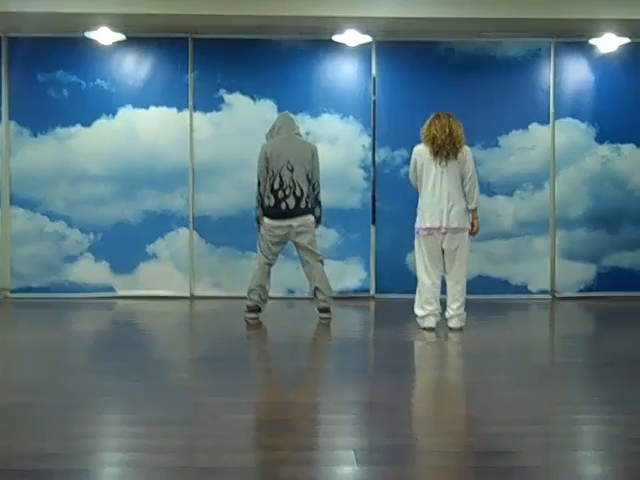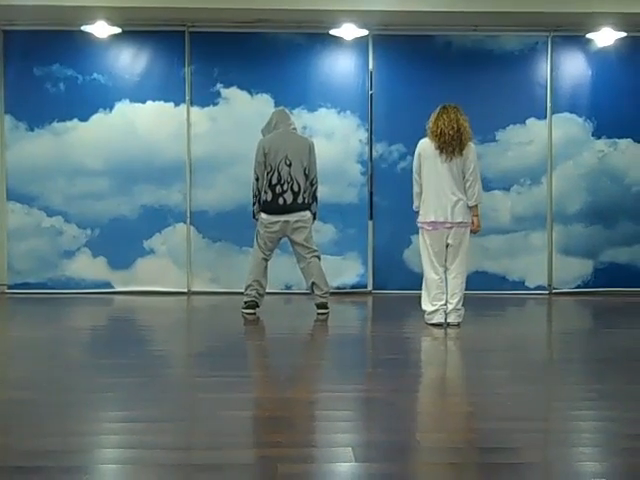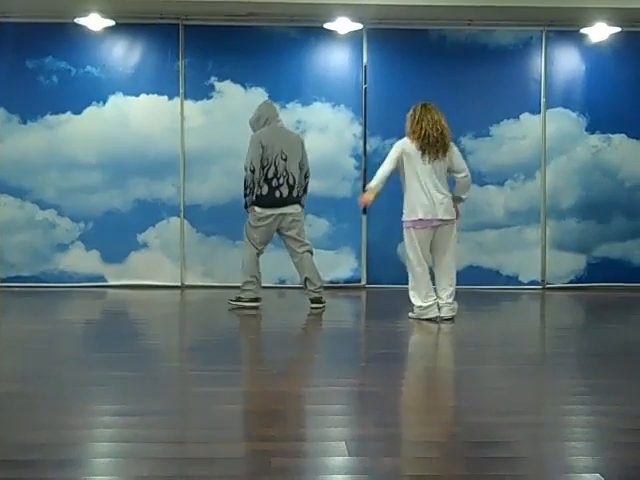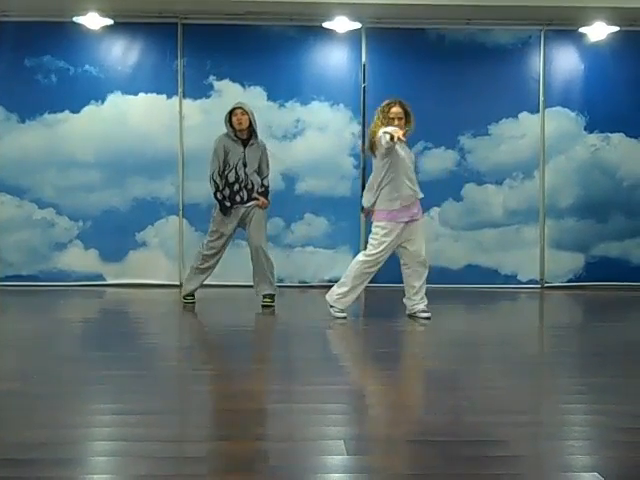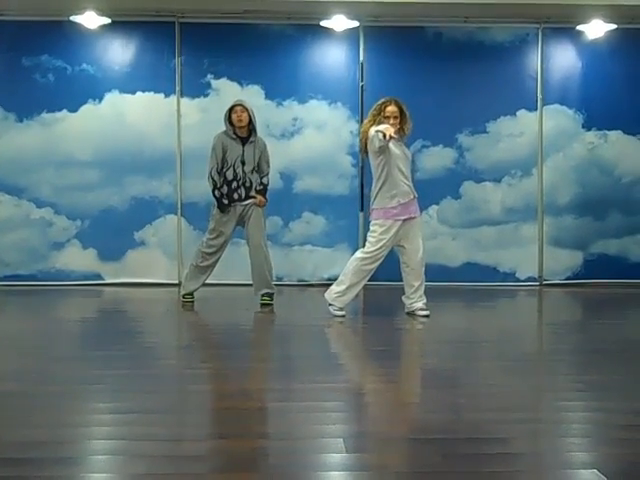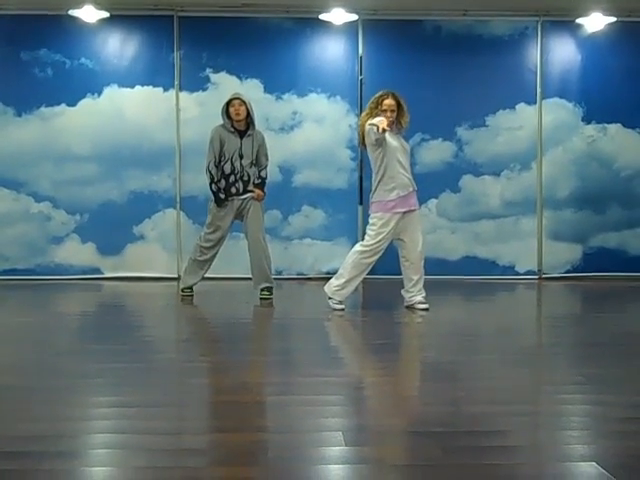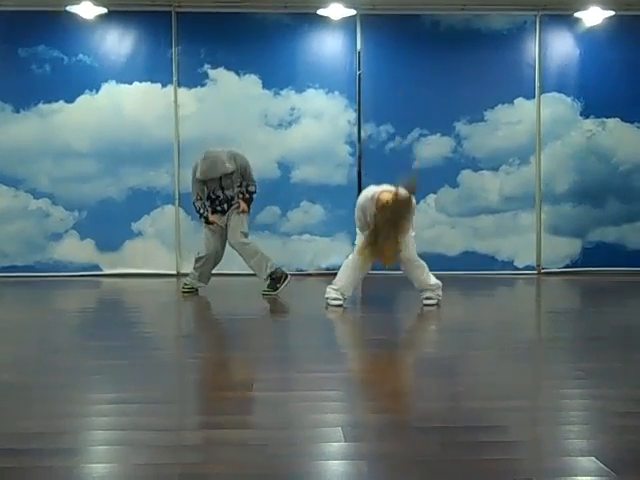
dt=0.7s
person 1, frame 1
left shoulder: (419, 152)
right shoulder: (463, 152)
left elbow: (414, 182)
right elbow: (470, 186)
right wrist: (474, 216)
left hip: (428, 220)
right hip: (456, 220)
left knee: (428, 272)
right knee: (456, 272)
left ankle: (428, 317)
right ankle: (455, 318)
person 1, frame 2
left shoulder: (424, 146)
right shoulder: (467, 148)
left elbow: (417, 182)
right elbow: (472, 183)
left wrist: (418, 208)
right wrist: (475, 214)
left hip: (431, 215)
right hip: (458, 215)
left knee: (433, 267)
right knee: (456, 267)
left ankle: (435, 313)
right ankle: (454, 314)
person 1, frame 3
left shoulder: (405, 145)
right shoulder: (447, 146)
left elbow: (386, 167)
right elbow: (464, 175)
left wrist: (371, 190)
right wrist: (456, 199)
left hip: (418, 214)
right hip: (444, 212)
left knee: (418, 263)
right knee: (445, 263)
left ankle: (427, 307)
right ankle: (447, 307)
person 1, frame 4
left shoulder: (400, 142)
right shoulder: (384, 140)
right elbow: (384, 135)
left wrist: (369, 202)
right wrist: (392, 132)
left hip: (412, 209)
right hip: (389, 213)
left knee: (417, 259)
right knee: (371, 258)
left ankle: (416, 304)
right ankle: (337, 299)
person 1, frame 5
left shoulder: (398, 141)
right shoulder: (376, 138)
right elbow: (376, 135)
right wrist: (384, 130)
left hip: (409, 206)
right hip: (387, 210)
left knee: (414, 258)
right knee: (369, 255)
left ankle: (415, 302)
right ankle: (336, 297)
person 1, frame 6
left shoulder: (396, 134)
right shoulder: (374, 132)
right elbow: (372, 128)
right wrist: (377, 122)
left hip: (408, 199)
right hip: (386, 203)
left knee: (414, 251)
right knee: (368, 248)
left ankle: (414, 296)
right ankle: (335, 291)
person 1, frame 7
left shoulder: (408, 201)
right shoulder: (365, 200)
left elbow: (405, 228)
right elbow: (363, 226)
left wrist: (393, 250)
right wrist: (377, 249)
left hip: (398, 226)
right hip: (372, 228)
right knee: (359, 255)
left ankle: (431, 289)
right ankle: (335, 291)
person 2, frame 1
left shoulder: (268, 147)
right shoulder: (309, 148)
left elbow: (261, 183)
right elbow: (315, 184)
left wrist: (260, 212)
right wrist: (317, 214)
left hip: (274, 217)
right hip: (302, 217)
left knee: (264, 262)
right knee: (313, 261)
left ankle: (254, 306)
right ankle: (324, 306)
person 2, frame 2
left shoulder: (265, 143)
right shoulder: (306, 143)
left elbow: (258, 180)
right elbow: (312, 180)
left wrist: (256, 209)
right wrist: (313, 210)
left hip: (271, 212)
right hip: (299, 212)
left knee: (260, 256)
right knee: (309, 256)
left ankle: (251, 301)
right ankle: (322, 301)
person 2, frame 3
left shoulder: (259, 137)
right shoulder: (295, 138)
left elbow: (252, 170)
right elbow: (305, 172)
left wrist: (249, 198)
right wrist: (299, 199)
left hip: (265, 205)
right hip: (291, 206)
left knee: (252, 249)
right knee: (301, 251)
left ankle: (249, 295)
right ankle: (316, 295)
person 2, frame 4
left shoulder: (259, 145)
right shoulder: (223, 142)
left elbow: (264, 174)
right elbow: (215, 174)
left wrist: (264, 195)
right wrist: (223, 202)
left hip: (254, 204)
right hip: (228, 205)
left knee: (259, 246)
right knee: (211, 248)
left ankle: (267, 291)
right ankle: (189, 288)
person 2, frame 5
left shoulder: (259, 143)
right shoulder: (221, 140)
left elbow: (264, 172)
right elbow: (214, 171)
left wrist: (262, 193)
right wrist: (220, 199)
left hip: (252, 202)
right hip: (227, 203)
left knee: (258, 245)
right knee: (211, 245)
left ankle: (266, 290)
right ankle: (188, 287)
person 2, frame 6
left shoulder: (257, 136)
right shoulder: (219, 132)
left elbow: (263, 165)
right elbow: (211, 164)
left wrist: (260, 187)
right wrist: (217, 193)
left hip: (250, 196)
right hip: (224, 197)
left knee: (257, 239)
right knee: (210, 239)
left ankle: (265, 284)
right ankle: (187, 281)
person 2, frame 7
left shoulder: (239, 161)
right shoulder: (199, 169)
left elbow: (250, 183)
right elbow: (197, 197)
left wrist: (246, 200)
right wrist: (205, 215)
left hip: (236, 206)
right hip: (215, 211)
left knee: (238, 239)
right knee: (211, 249)
left ankle: (276, 274)
right ankle: (194, 281)
